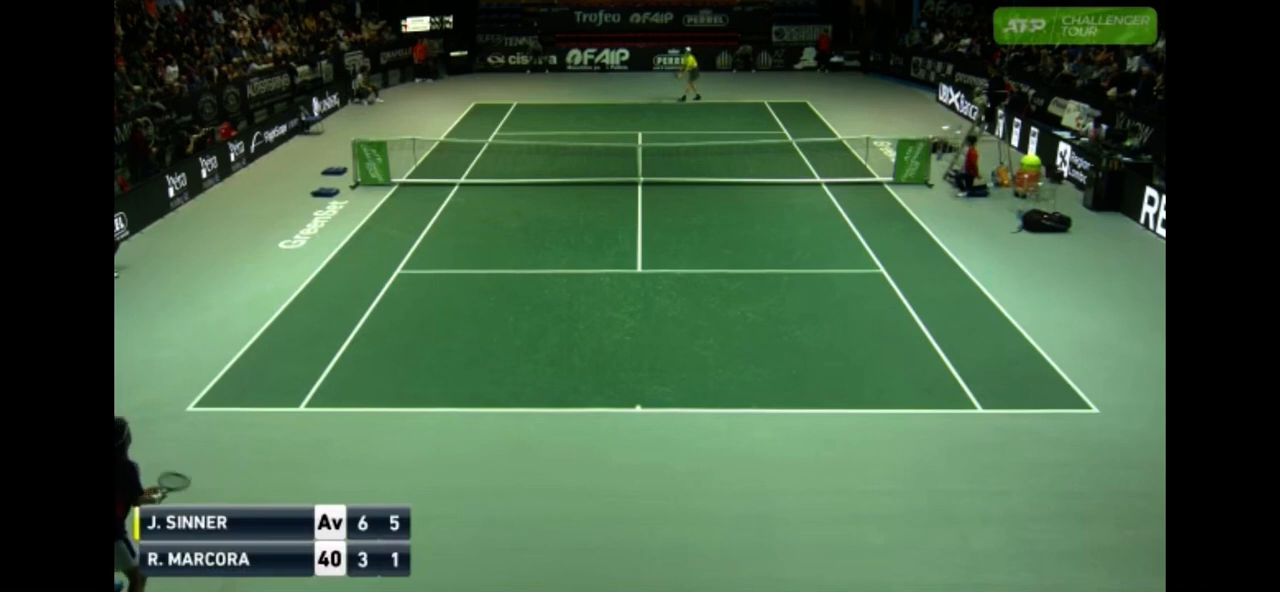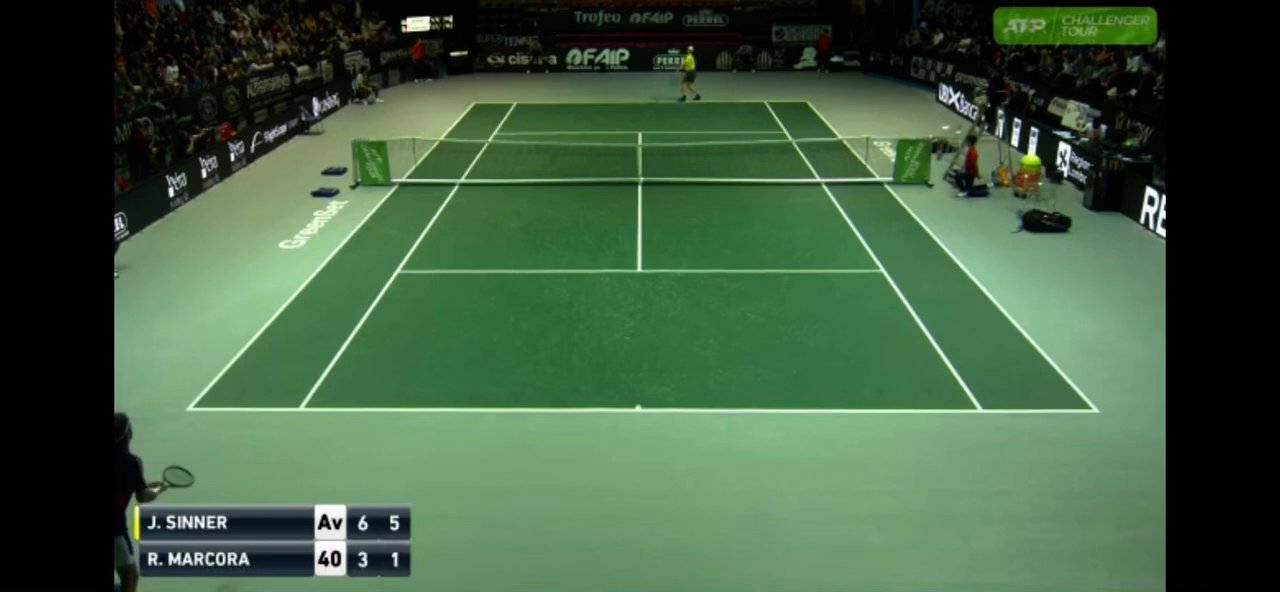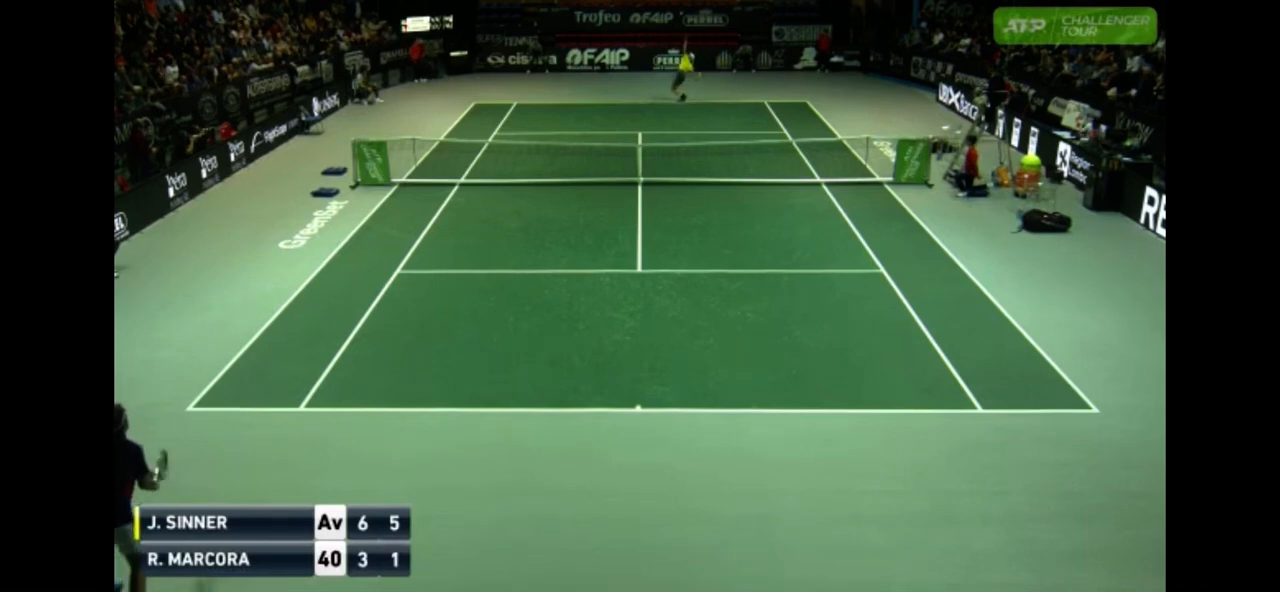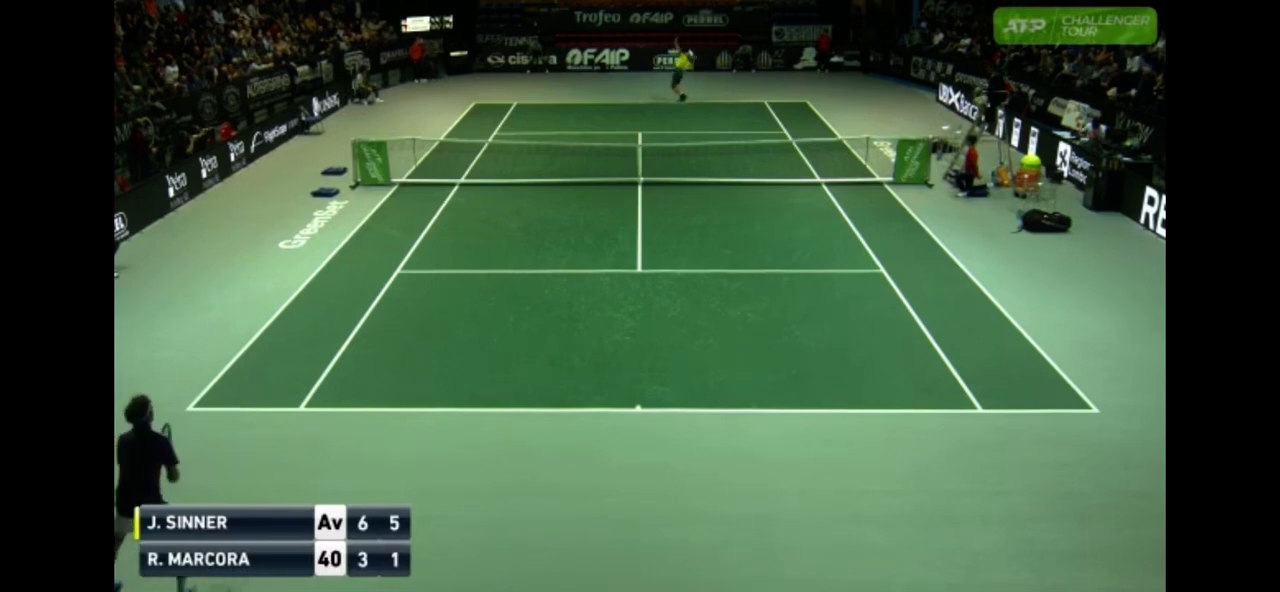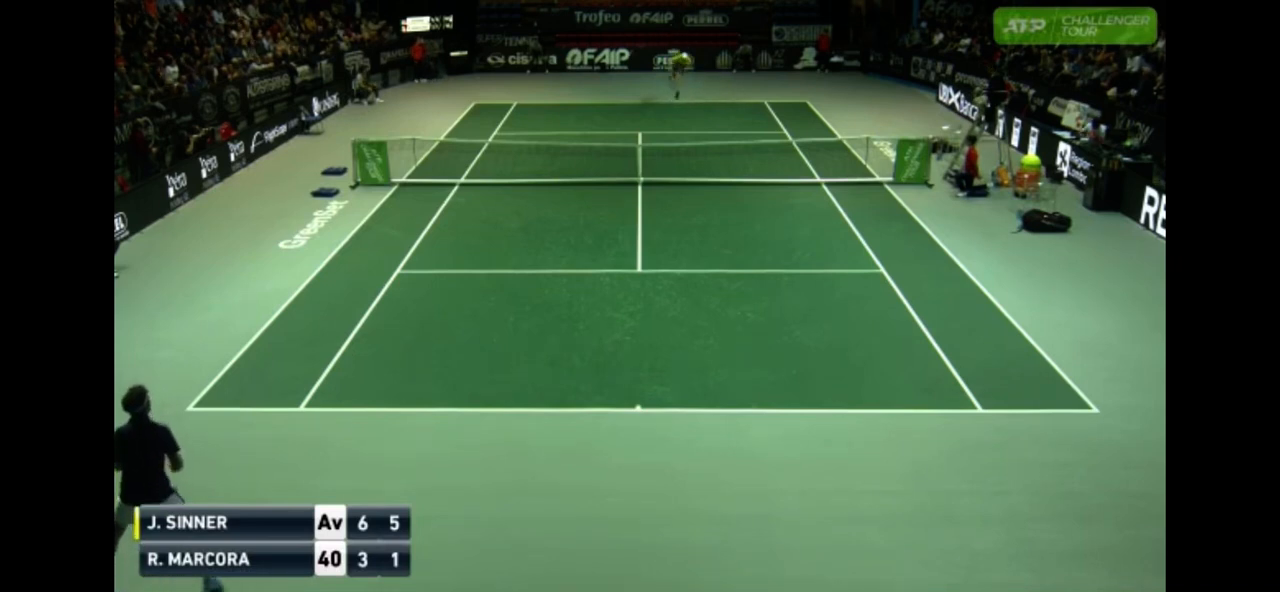
dt=0.4s
person 1, frame 1
right shoulder: (128, 467)
right elbow: (138, 502)
left wrist: (143, 492)
right wrist: (155, 498)
right hip: (115, 532)
right knee: (138, 577)
person 1, frame 2
right shoulder: (130, 461)
right elbow: (142, 497)
left wrist: (146, 486)
right wrist: (157, 491)
right hip: (115, 526)
right knee: (130, 575)
person 1, frame 3
right shoulder: (132, 450)
right elbow: (146, 484)
left wrist: (147, 474)
right wrist: (157, 474)
right hip: (121, 516)
right knee: (139, 564)
person 1, frame 4
left shoulder: (123, 441)
right shoulder: (161, 442)
right elbow: (174, 476)
right wrist: (168, 475)
left hip: (125, 505)
right hip: (152, 506)
left knee: (117, 541)
person 1, frame 5
left shoulder: (120, 434)
right shoulder: (161, 431)
left elbow: (117, 466)
right elbow: (178, 465)
left hip: (131, 497)
right hip: (160, 495)
left knee: (116, 533)
